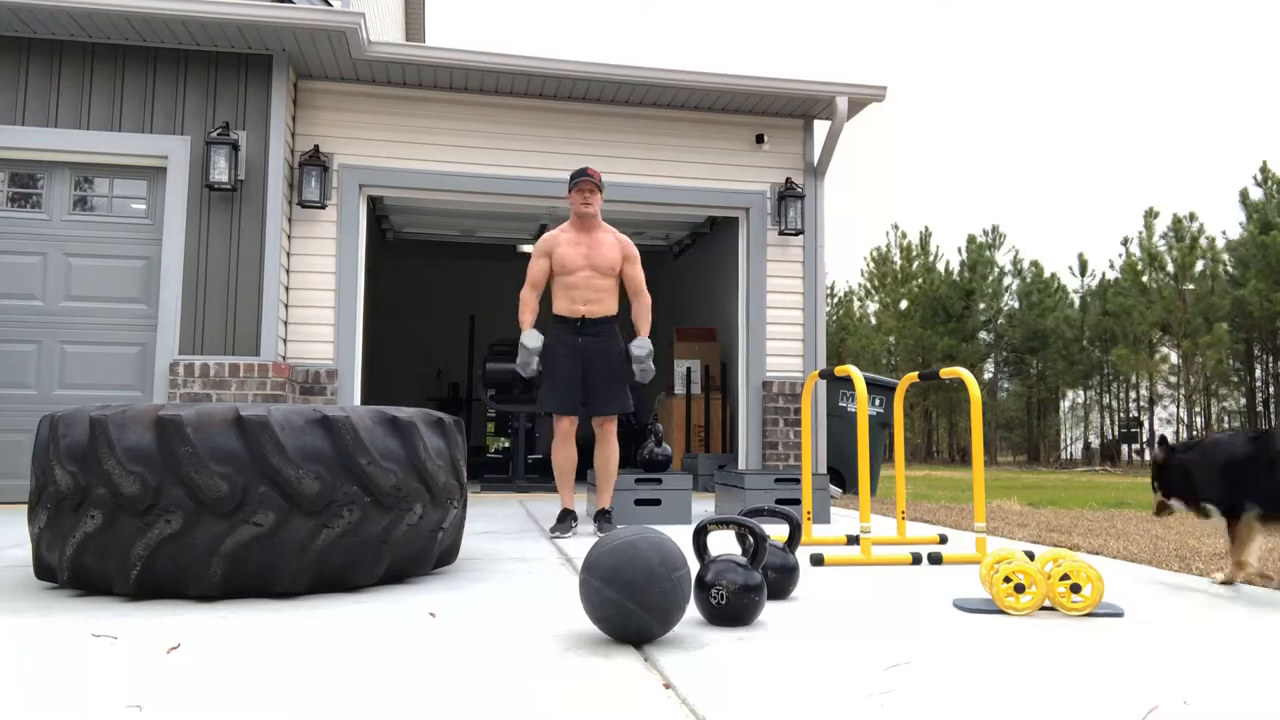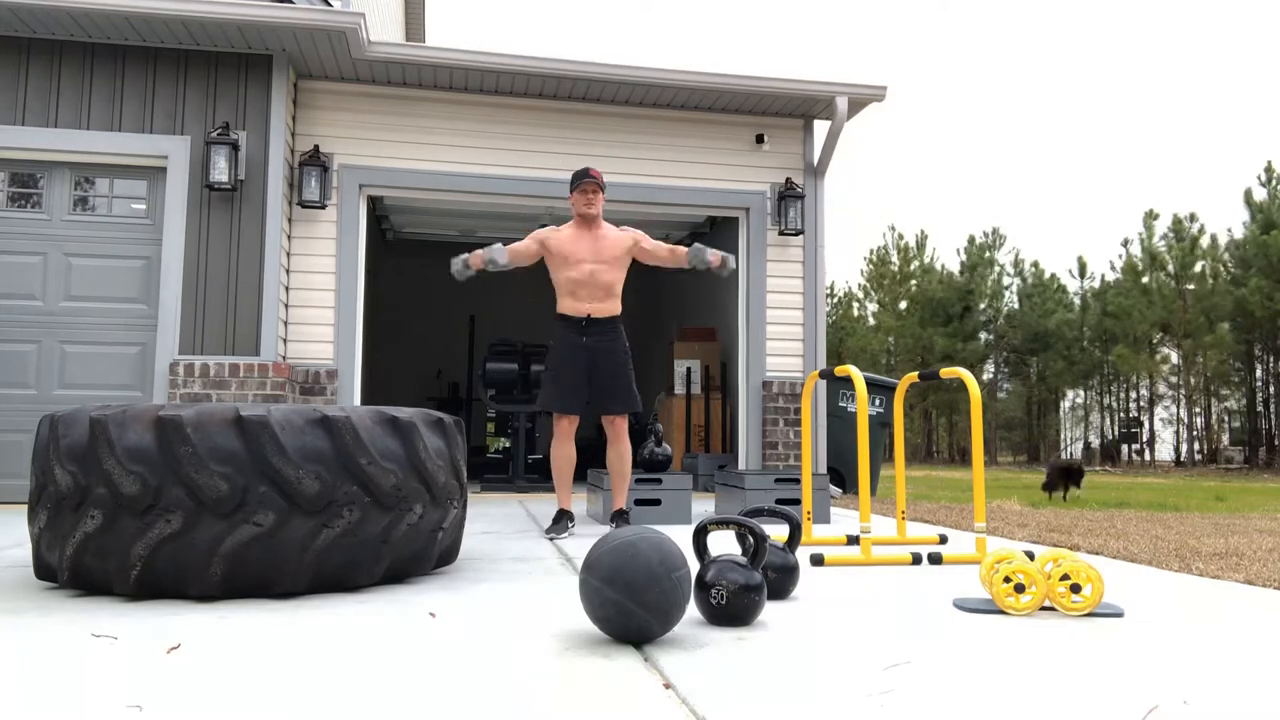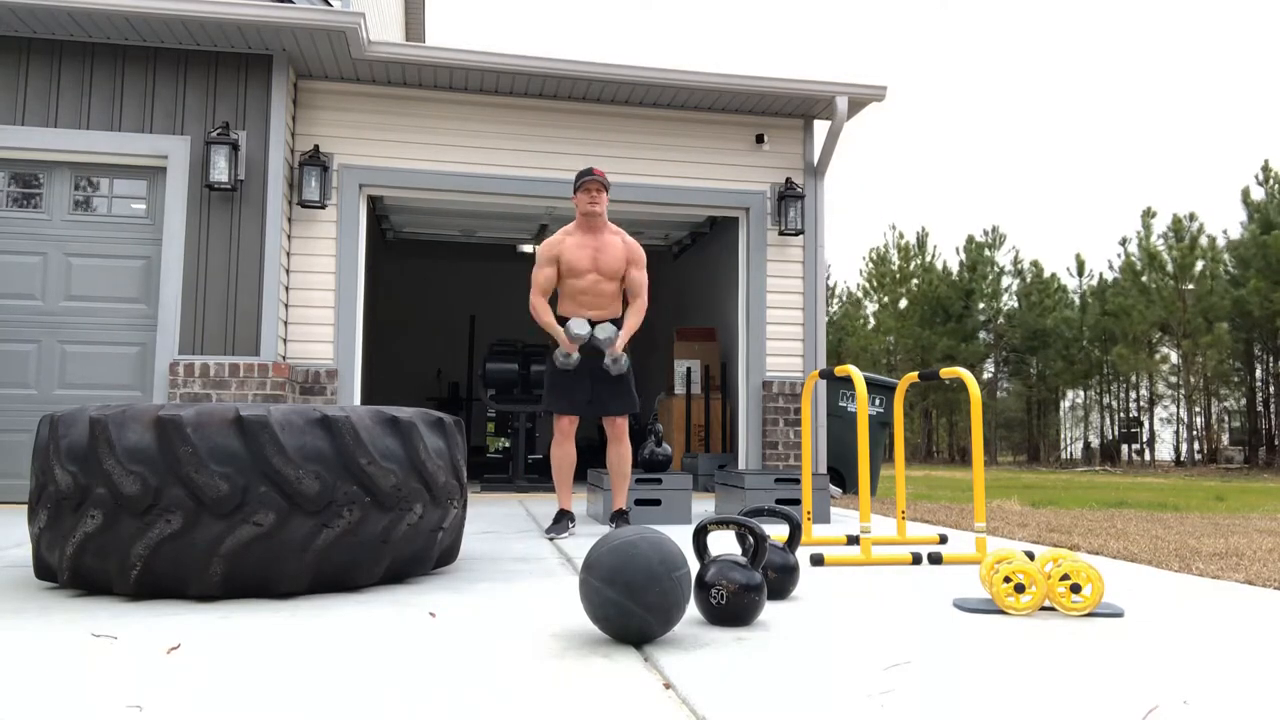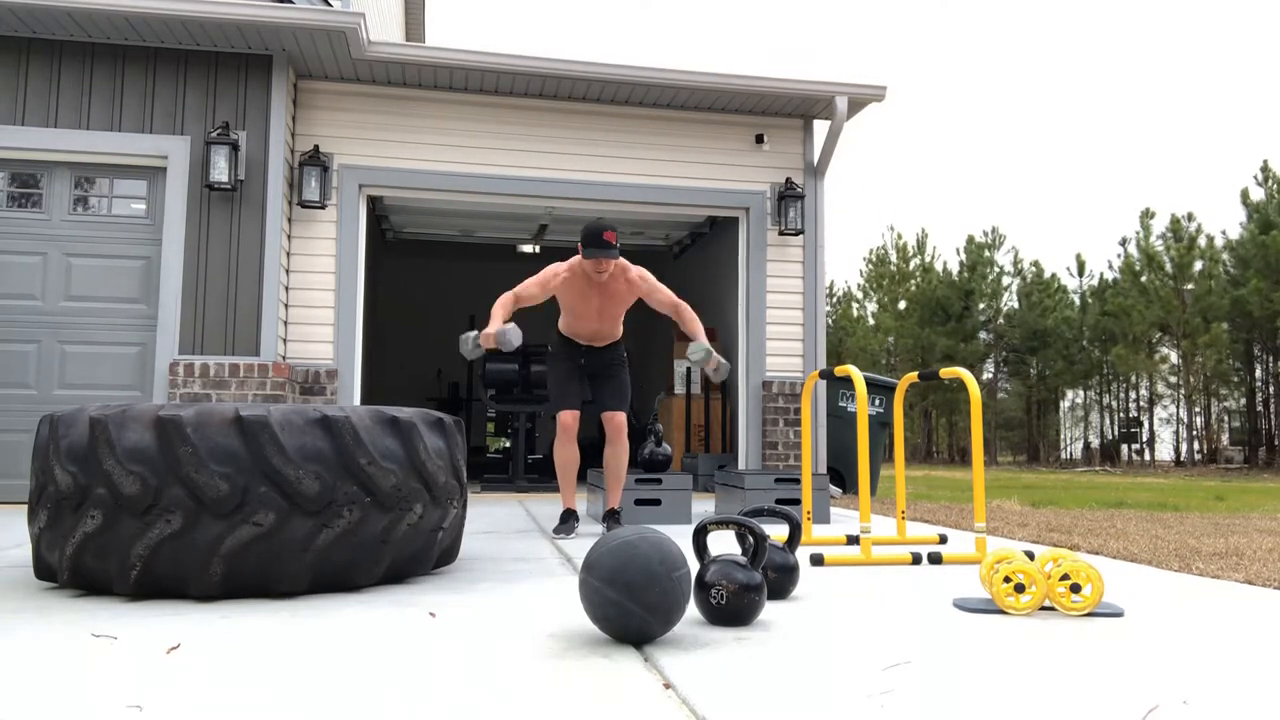
dt=0.7s
person 1, frame 1
left shoulder: (621, 244)
right shoulder: (550, 242)
left elbow: (639, 295)
right elbow: (531, 290)
left wrist: (643, 340)
right wrist: (526, 334)
left hip: (605, 334)
right hip: (563, 334)
left knee: (606, 427)
right knee: (563, 427)
left ankle: (604, 510)
right ankle: (567, 511)
person 1, frame 2
left shoulder: (625, 238)
right shoulder: (551, 237)
left elbow: (665, 253)
right elbow: (511, 254)
left wrist: (701, 256)
right wrist: (482, 258)
left hip: (609, 333)
right hip: (570, 333)
left knee: (617, 426)
right knee: (563, 425)
left ankle: (619, 511)
right ankle: (564, 512)
person 1, frame 3
left shoulder: (628, 245)
right shoulder: (555, 244)
left elbow: (639, 300)
right elbow: (537, 299)
left wrist: (623, 339)
right wrist: (561, 335)
left hip: (611, 338)
right hip: (566, 338)
left knee: (618, 427)
right knee: (564, 426)
left ankle: (620, 512)
right ankle: (564, 513)
person 1, frame 4
left shoulder: (635, 278)
right shoulder: (559, 276)
left elbow: (678, 308)
right elbow: (511, 298)
left wrist: (702, 342)
right wrist: (494, 326)
left hip: (610, 352)
right hip: (566, 350)
left knee: (617, 424)
right knee: (567, 424)
left ankle: (613, 512)
right ankle: (569, 512)
